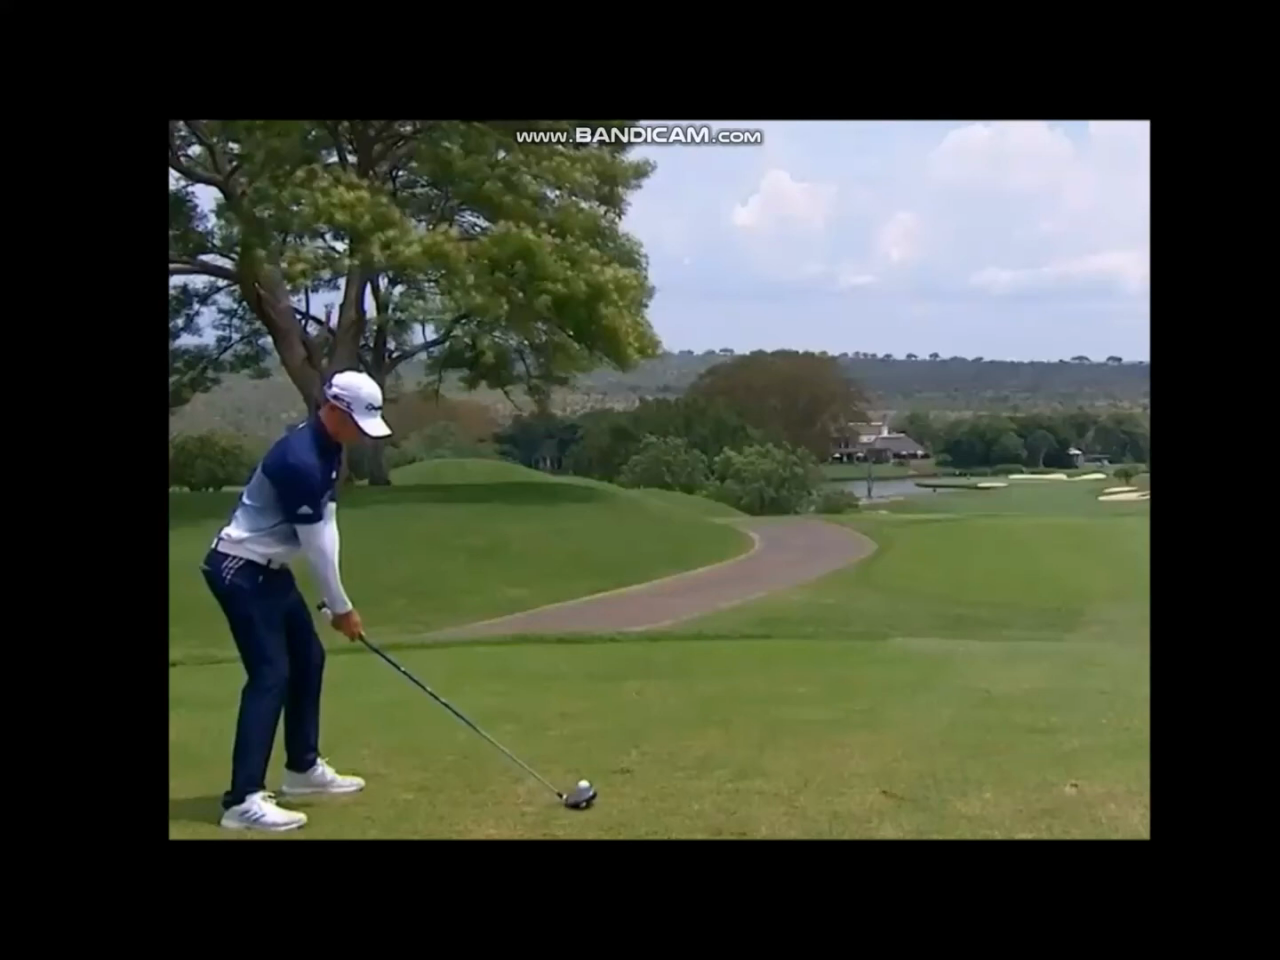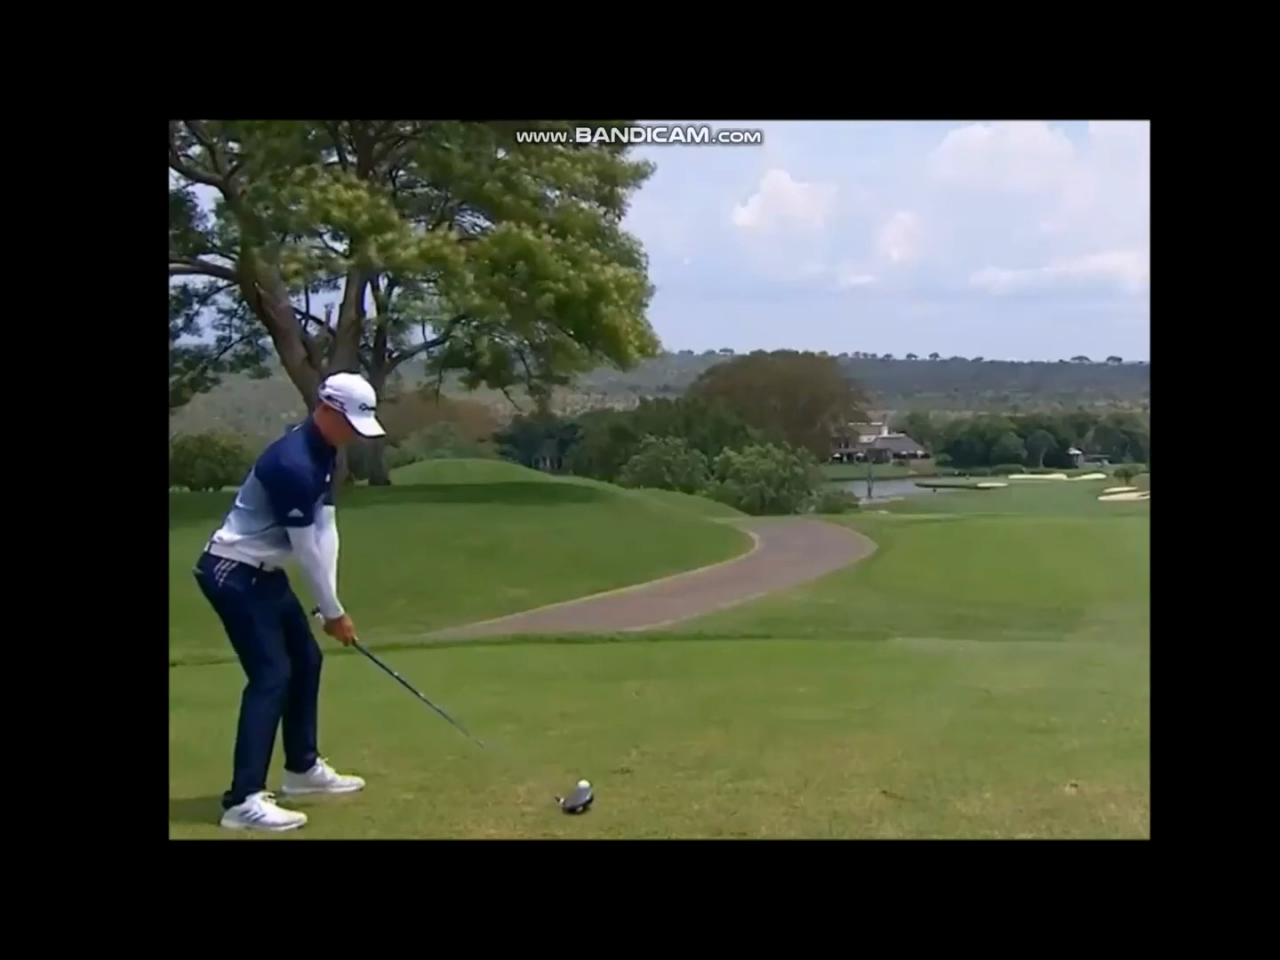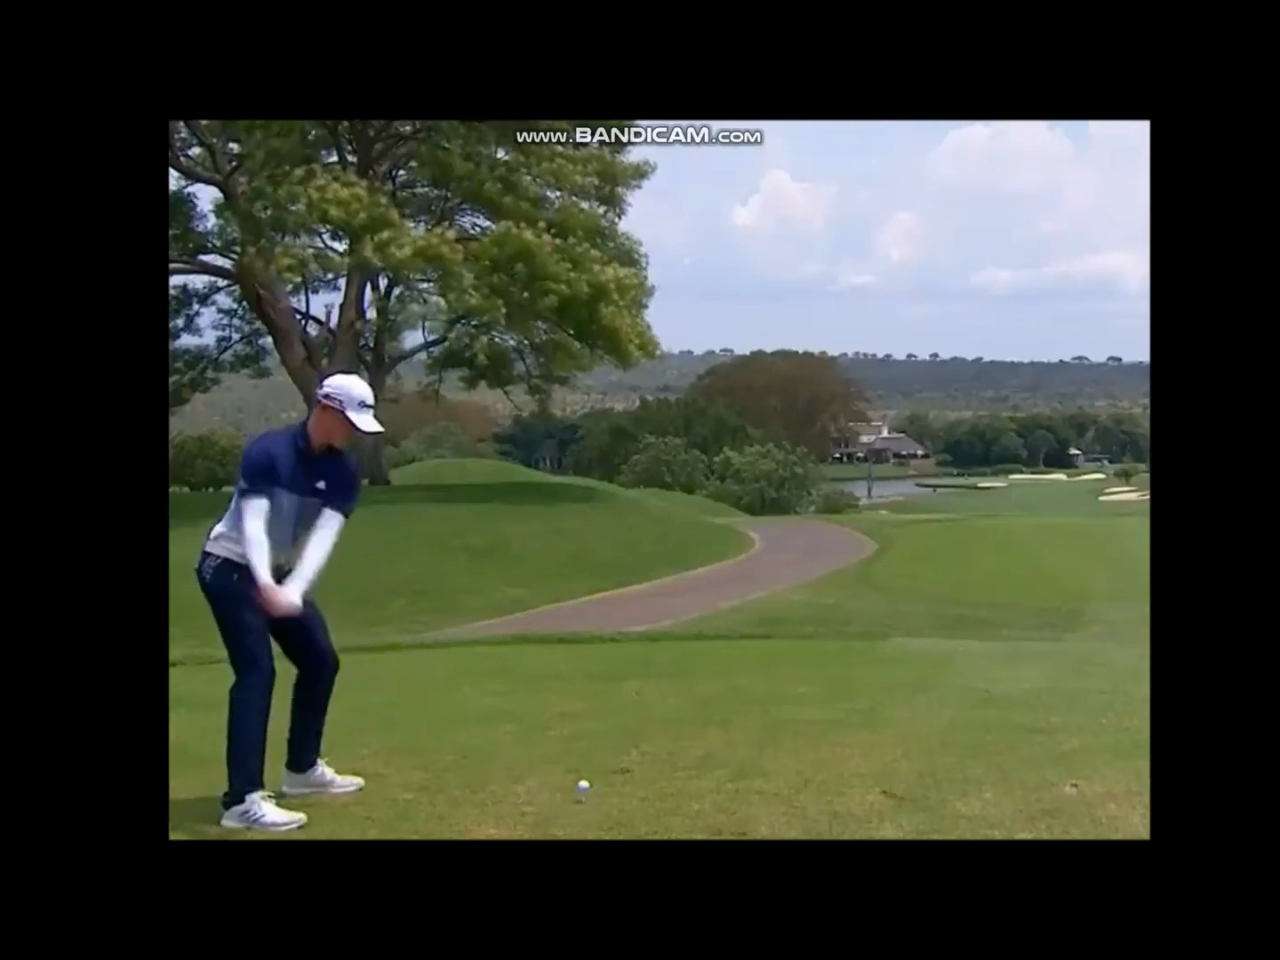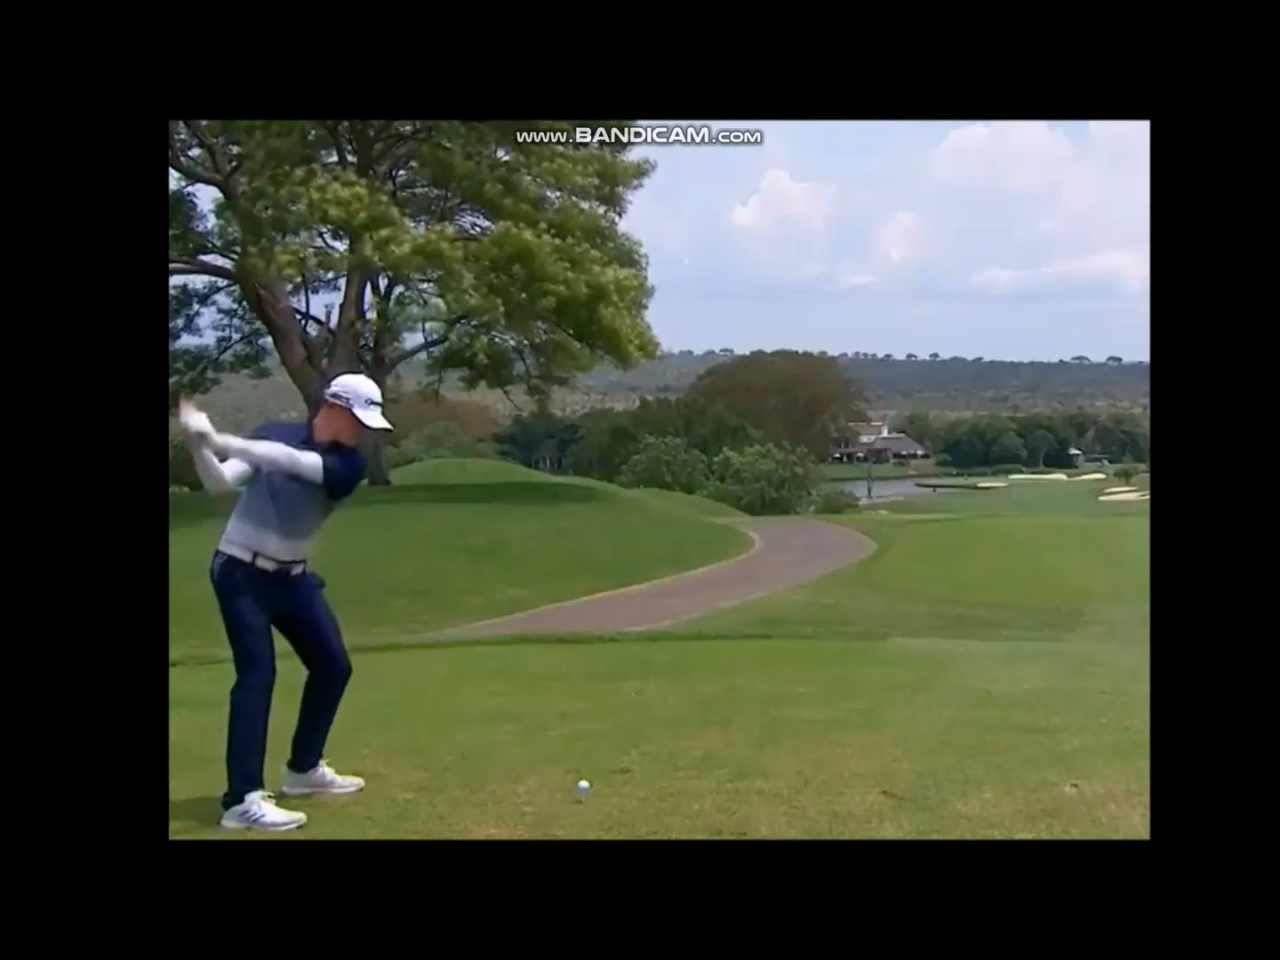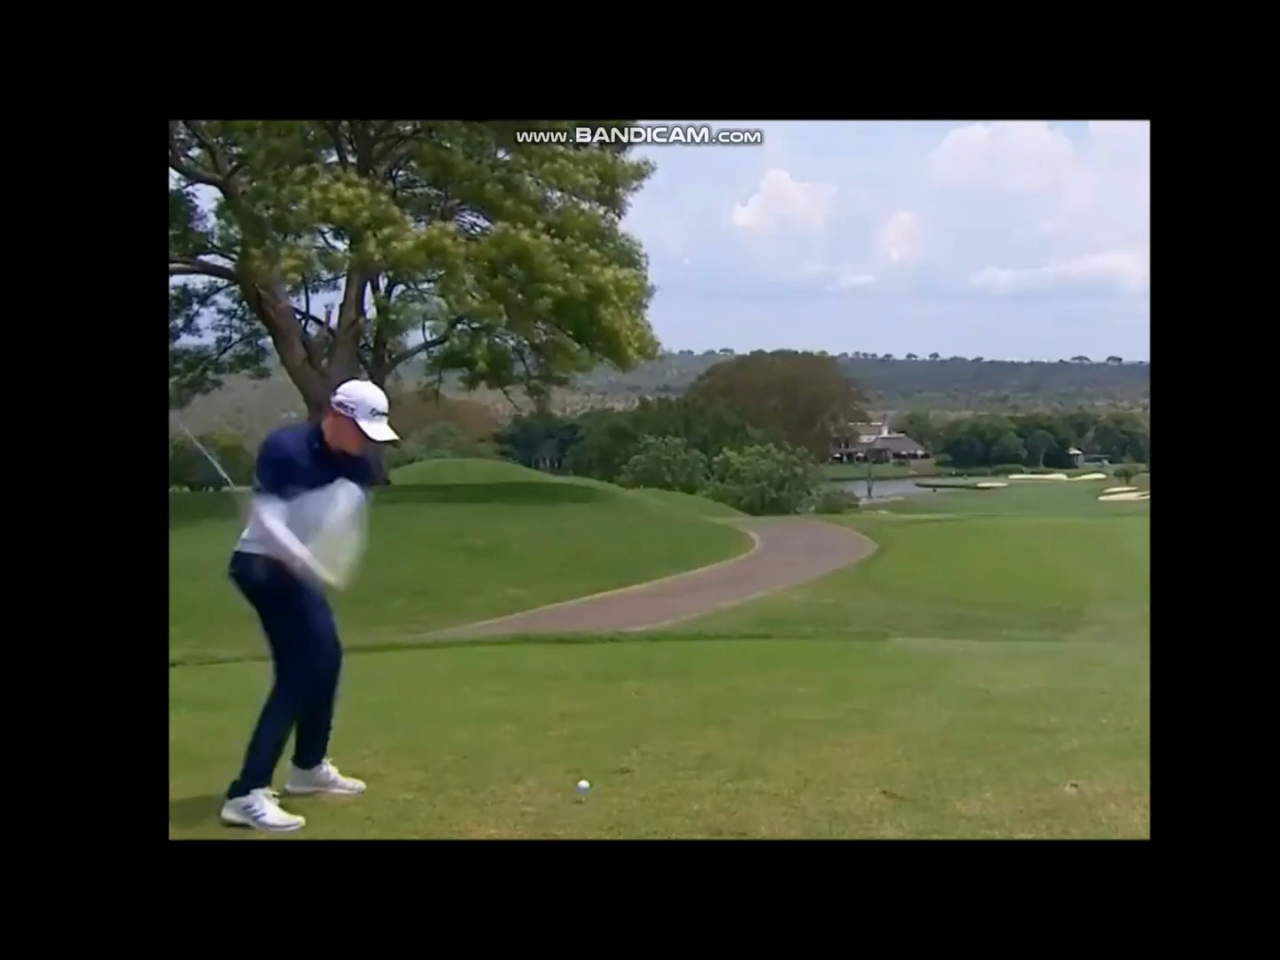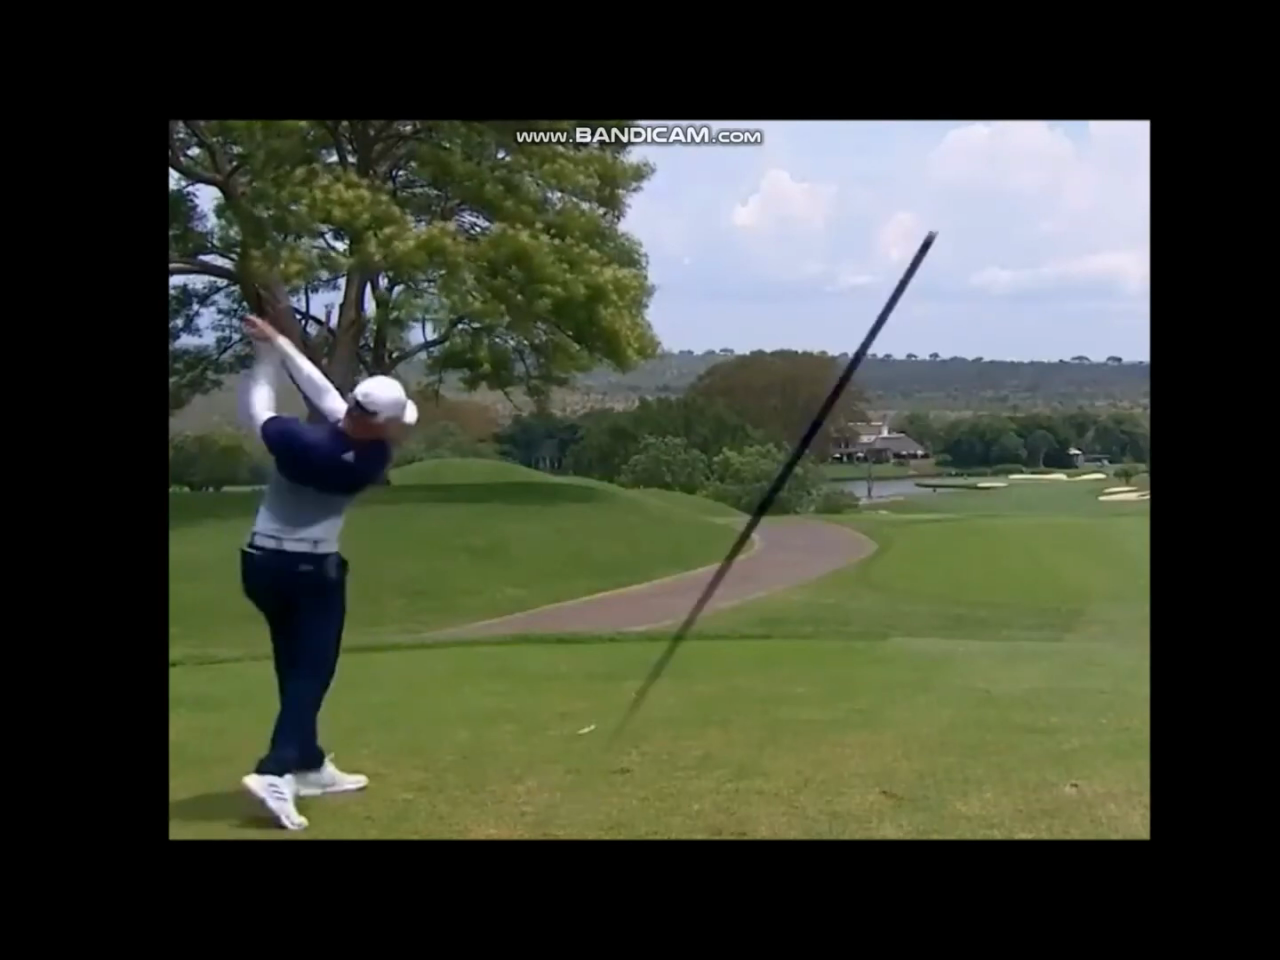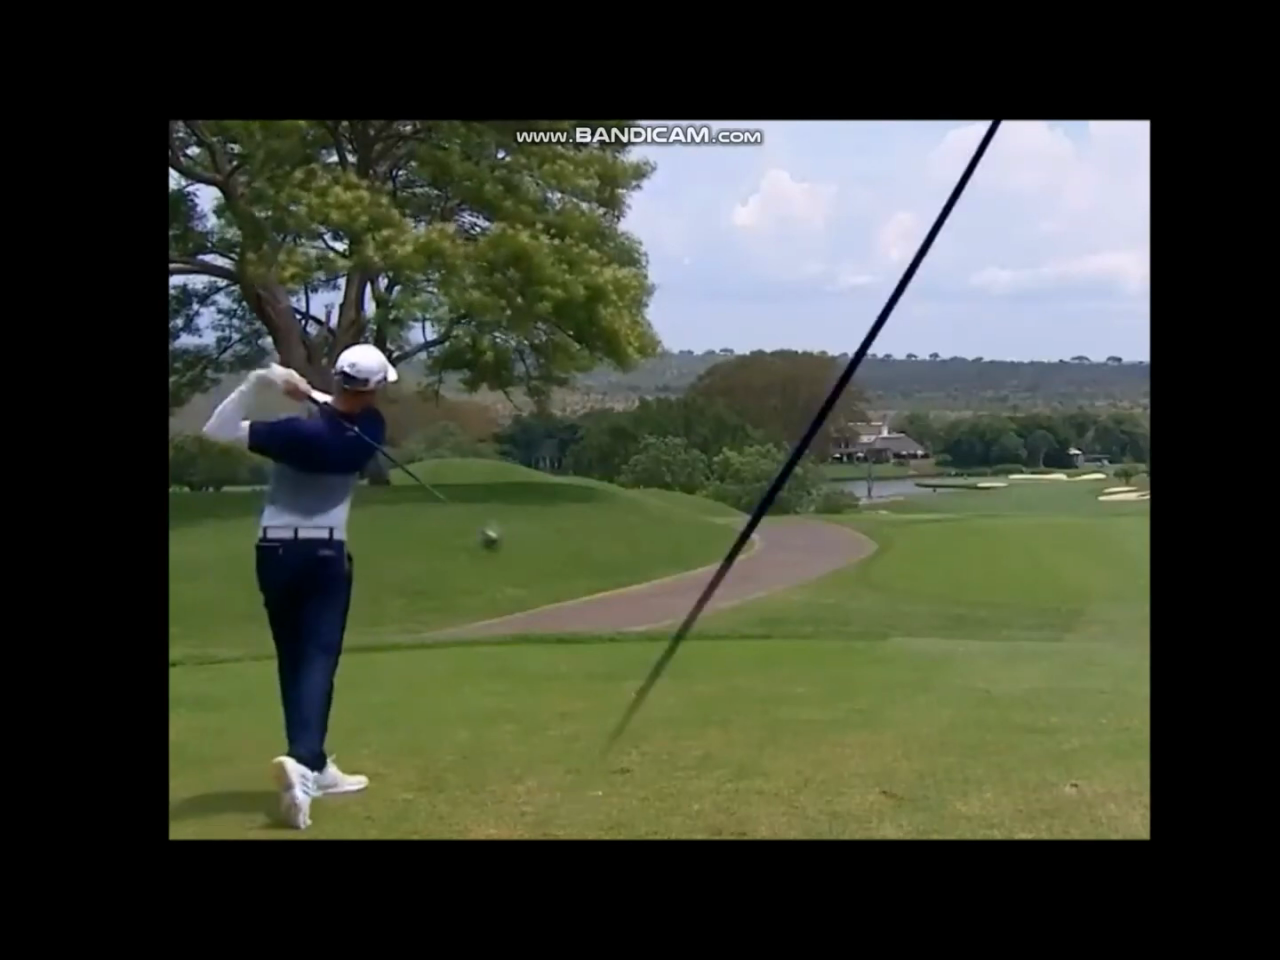
dt=0.3s
person 1, frame 1
left shoulder: (327, 451)
right shoulder: (299, 460)
left elbow: (328, 527)
right elbow: (315, 545)
left wrist: (334, 599)
right wrist: (341, 606)
left hip: (270, 570)
right hip: (240, 569)
left knee: (308, 660)
right knee: (270, 674)
left ankle: (303, 767)
right ankle: (243, 799)
person 1, frame 2
left shoulder: (323, 456)
right shoulder: (292, 464)
left elbow: (326, 532)
right elbow: (306, 549)
left wrist: (330, 598)
right wrist: (333, 611)
left hip: (263, 572)
right hip: (233, 572)
left knee: (306, 660)
right knee: (271, 675)
left ankle: (303, 767)
right ankle: (243, 799)
person 1, frame 3
left shoulder: (343, 474)
right shoulder: (267, 450)
left elbow: (326, 535)
right elbow: (253, 523)
left wrist: (295, 591)
right wrist: (263, 583)
left hip: (281, 576)
right hip: (228, 570)
left knee: (321, 662)
right knee: (256, 673)
left ankle: (304, 768)
right ankle: (243, 799)
person 1, frame 4
left shoulder: (348, 465)
right shoulder: (272, 433)
left elbow: (287, 460)
right elbow: (222, 478)
left wrist: (216, 438)
right wrist: (201, 444)
left hip: (292, 575)
right hip: (240, 571)
left knee: (333, 666)
right knee: (257, 673)
left ankle: (304, 768)
right ankle: (242, 798)
person 1, frame 5
left shoulder: (356, 463)
right shoulder: (285, 449)
right elbow: (267, 519)
left wrist: (311, 565)
right wrist: (301, 559)
left hip: (294, 569)
right hip: (266, 568)
left knee: (323, 660)
right knee: (301, 668)
left ankle: (308, 766)
right ankle: (247, 795)
person 1, frame 6
left shoulder: (298, 441)
right shoulder: (369, 460)
left elbow: (255, 412)
right elbow: (334, 409)
left wrist: (272, 349)
right wrist: (281, 345)
left hip: (261, 563)
right hip: (312, 568)
left knee: (296, 663)
right knee: (311, 671)
left ankle: (307, 766)
right ankle: (275, 773)
person 1, frame 7
left shoulder: (297, 430)
right shoulder: (370, 431)
left elbow: (217, 430)
right elbow: (340, 414)
left wrist: (259, 380)
right wrist: (302, 388)
left hip: (275, 554)
right hip: (326, 557)
left knee: (293, 660)
right knee: (318, 659)
left ankle: (313, 766)
right ankle: (303, 760)
